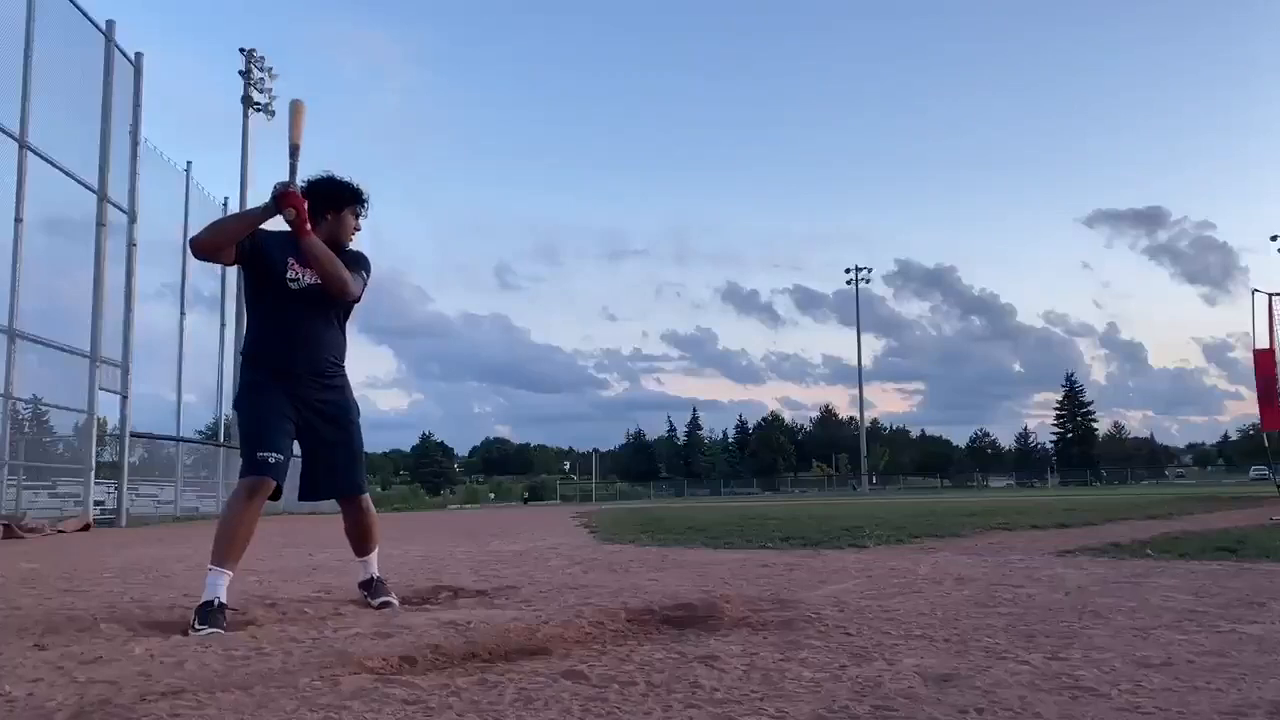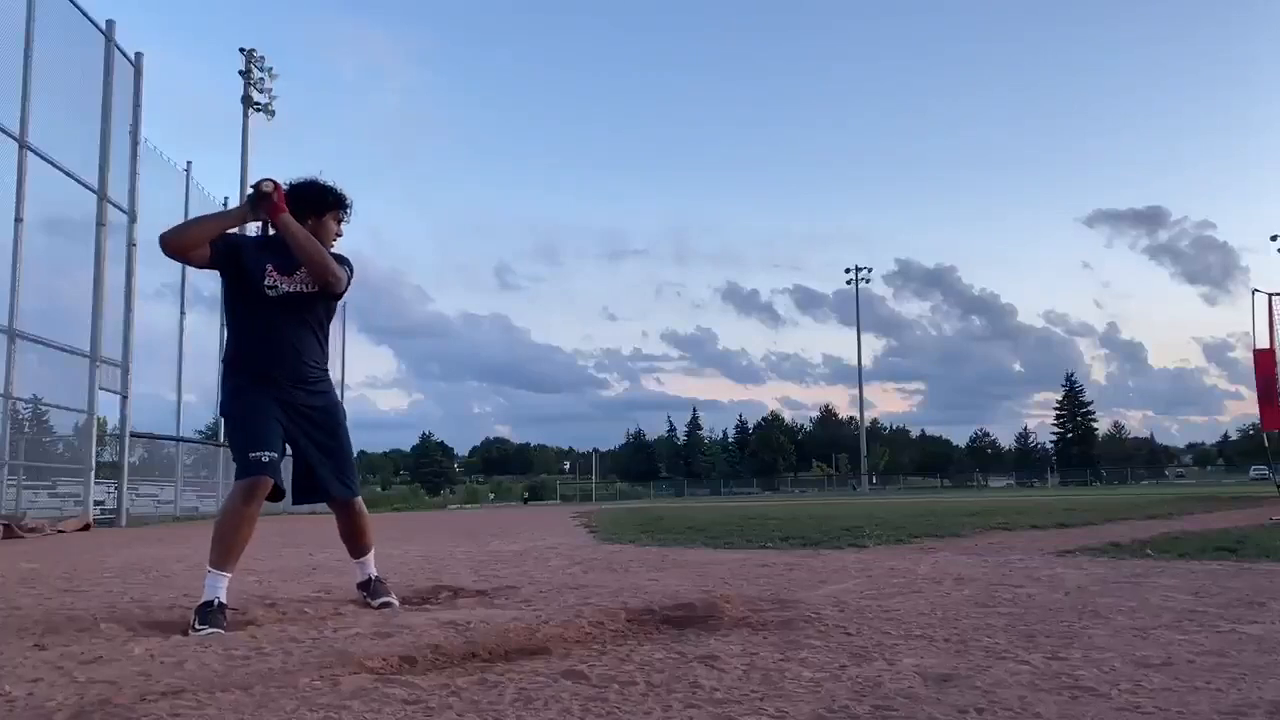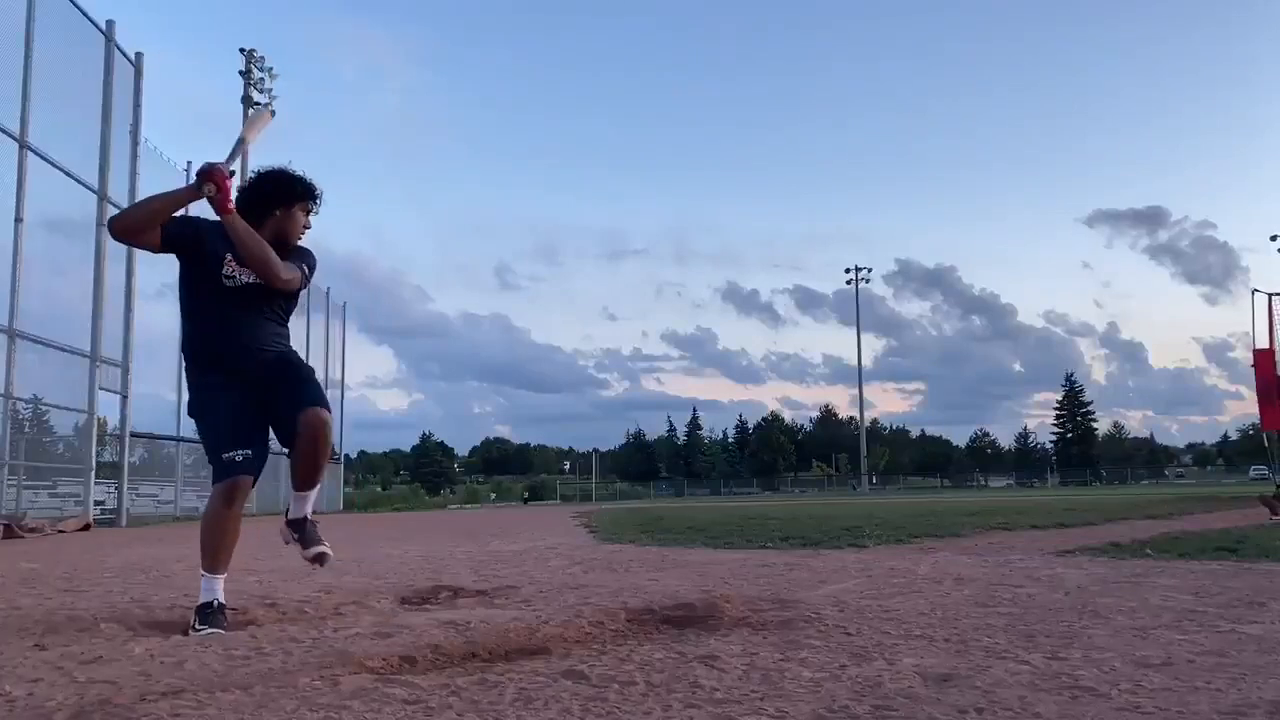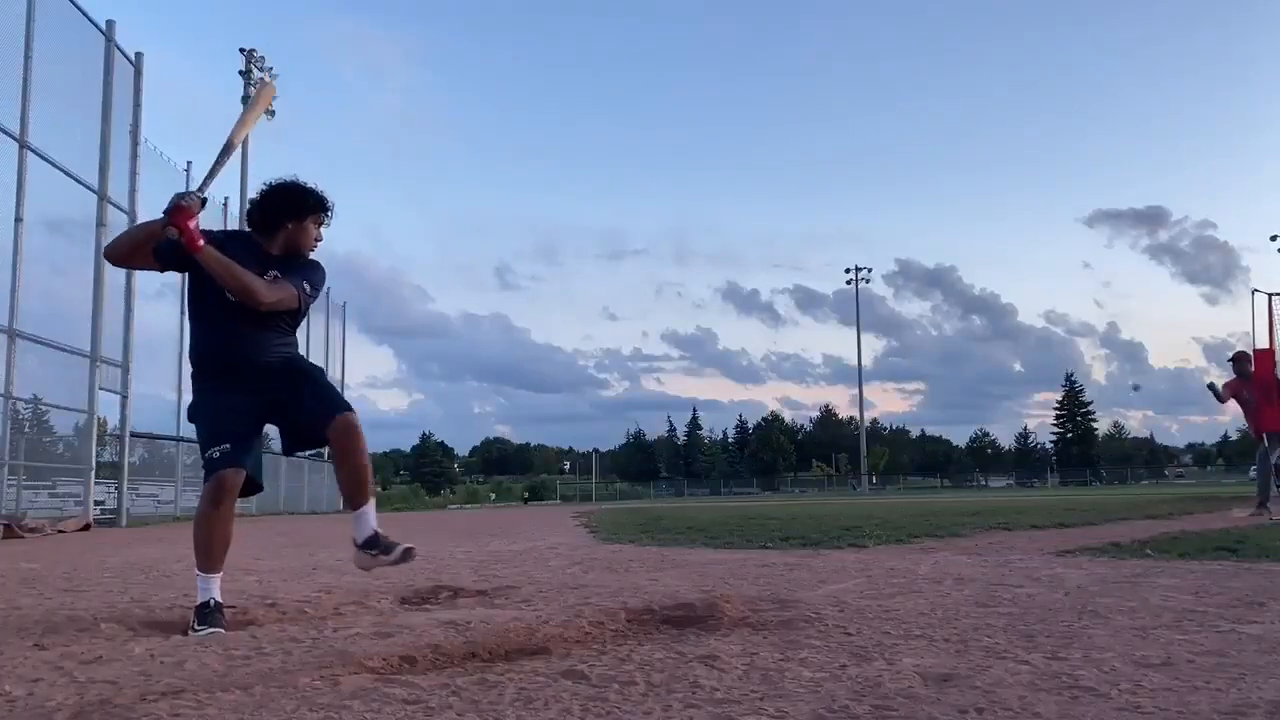
dt=0.4s
person 1, frame 1
left shoulder: (354, 260)
right shoulder: (266, 245)
left elbow: (346, 289)
right elbow: (201, 245)
left wrist: (303, 229)
right wrist: (268, 210)
left hip: (328, 389)
right hip: (268, 385)
left knee: (353, 490)
right knee: (257, 481)
left ankle: (370, 577)
right ankle: (213, 598)
person 1, frame 2
left shoulder: (337, 266)
right shoulder: (244, 251)
left elbow: (328, 276)
right elbow: (173, 244)
left wrist: (279, 214)
right wrist: (245, 212)
left hip: (313, 392)
right hip: (252, 390)
left knee: (346, 494)
right knee: (256, 481)
left ankle: (367, 578)
right ankle: (212, 599)
person 1, frame 3
left shoulder: (301, 258)
right shoulder: (201, 235)
left elbow: (277, 275)
right elbow: (121, 227)
left wrist: (226, 208)
right wrist: (195, 191)
left hip: (274, 366)
right hip: (216, 378)
left knee: (316, 421)
right knee: (235, 480)
left ankle: (299, 516)
right ankle: (211, 599)
person 1, frame 4
left shoulder: (308, 272)
right shoulder: (214, 243)
left elbow: (258, 298)
right elbow: (117, 255)
left wrist: (195, 244)
right wrist: (169, 223)
left hip: (284, 374)
right hip: (220, 386)
left knee: (345, 427)
right knee: (224, 480)
left ankle: (369, 539)
right ankle: (208, 600)
